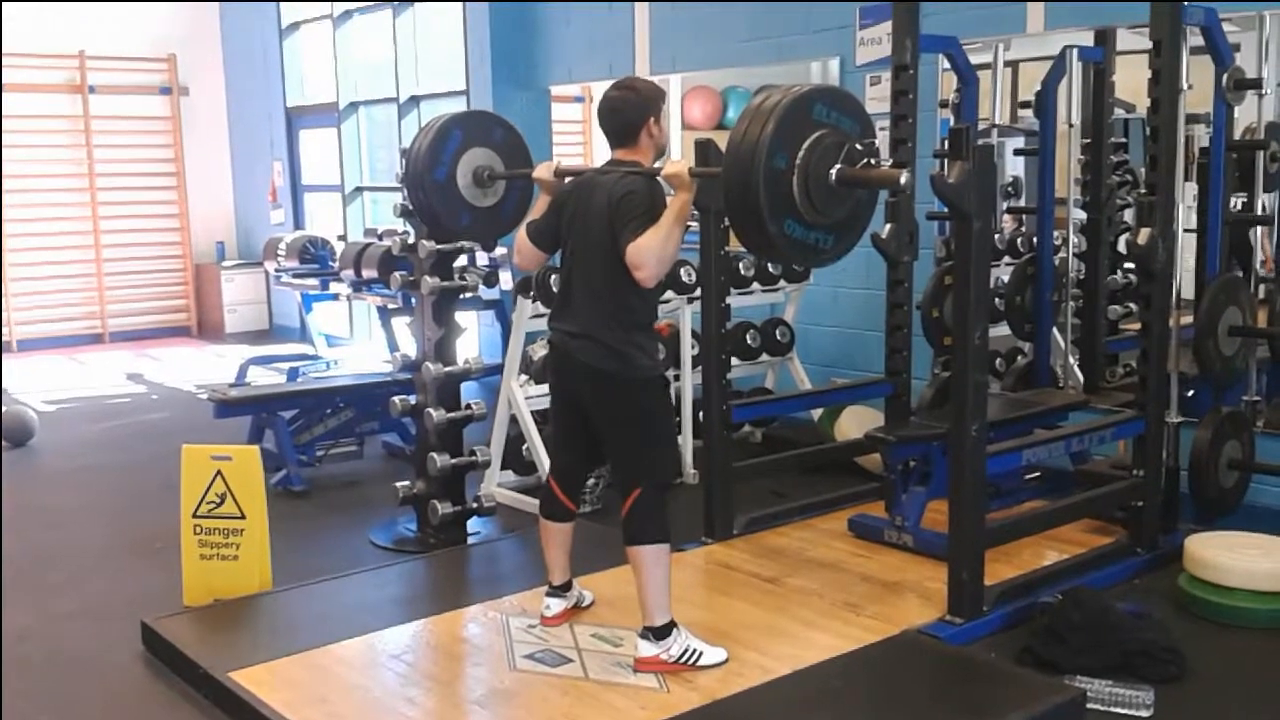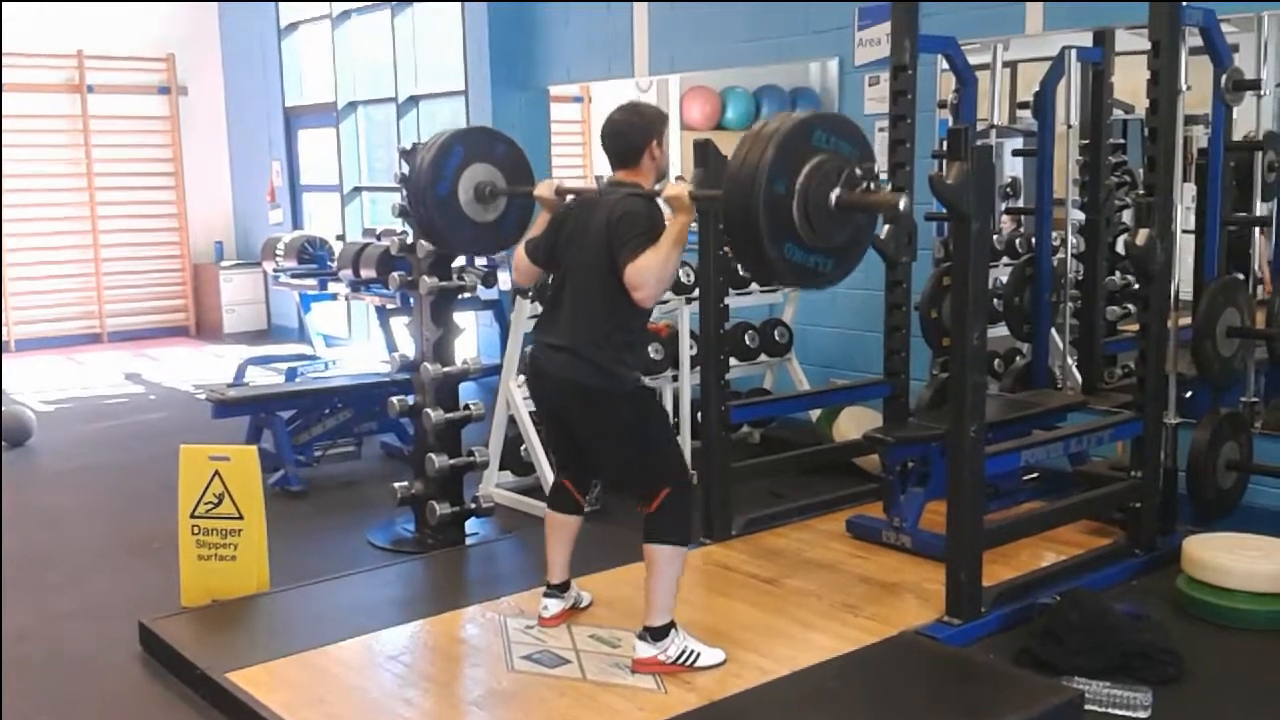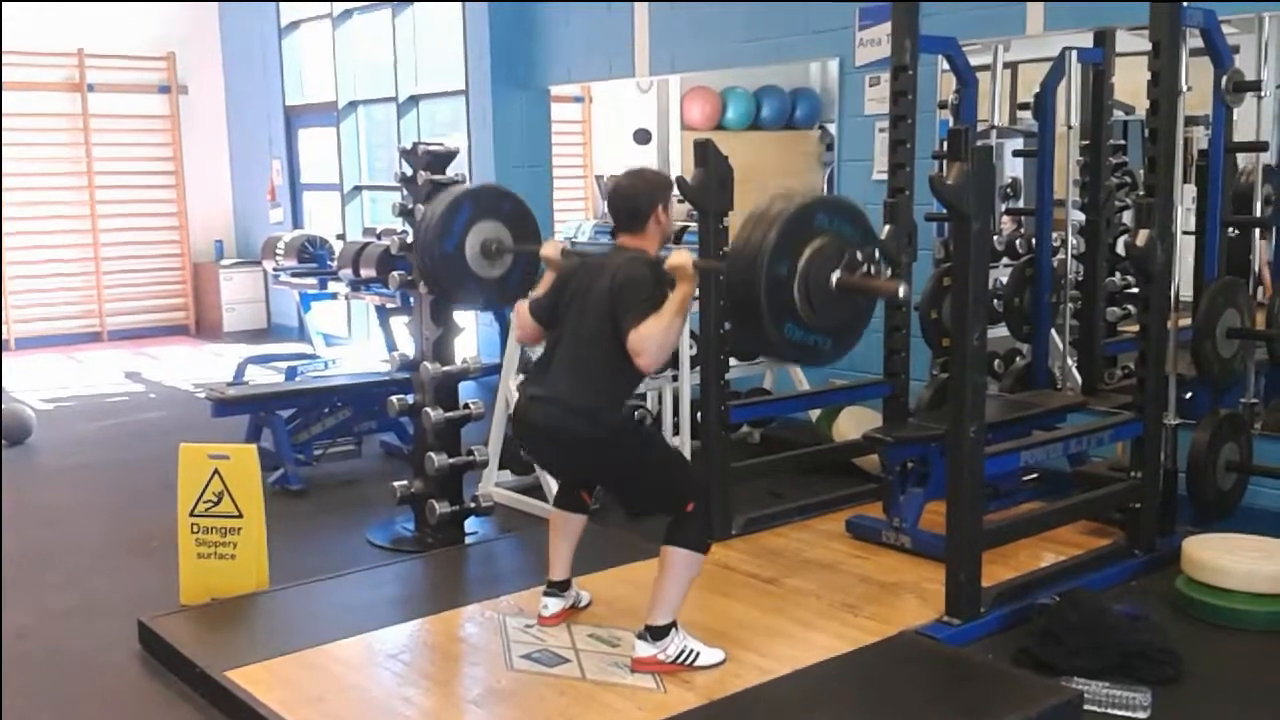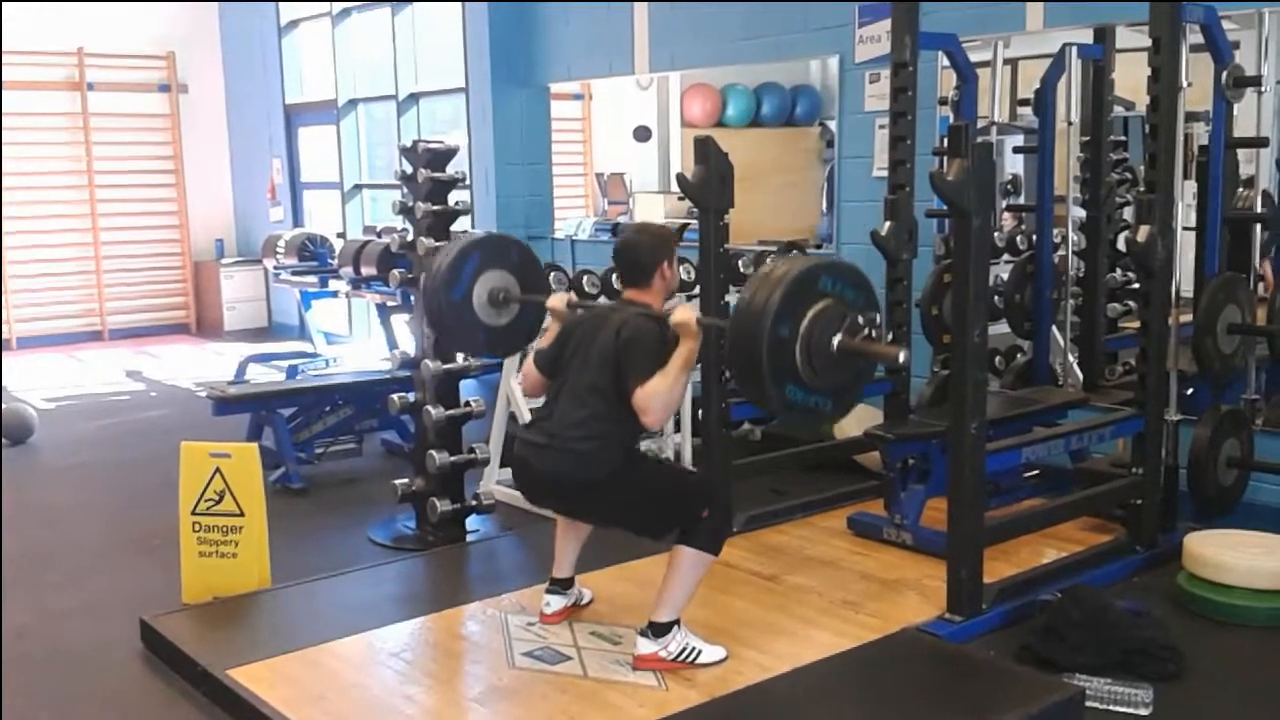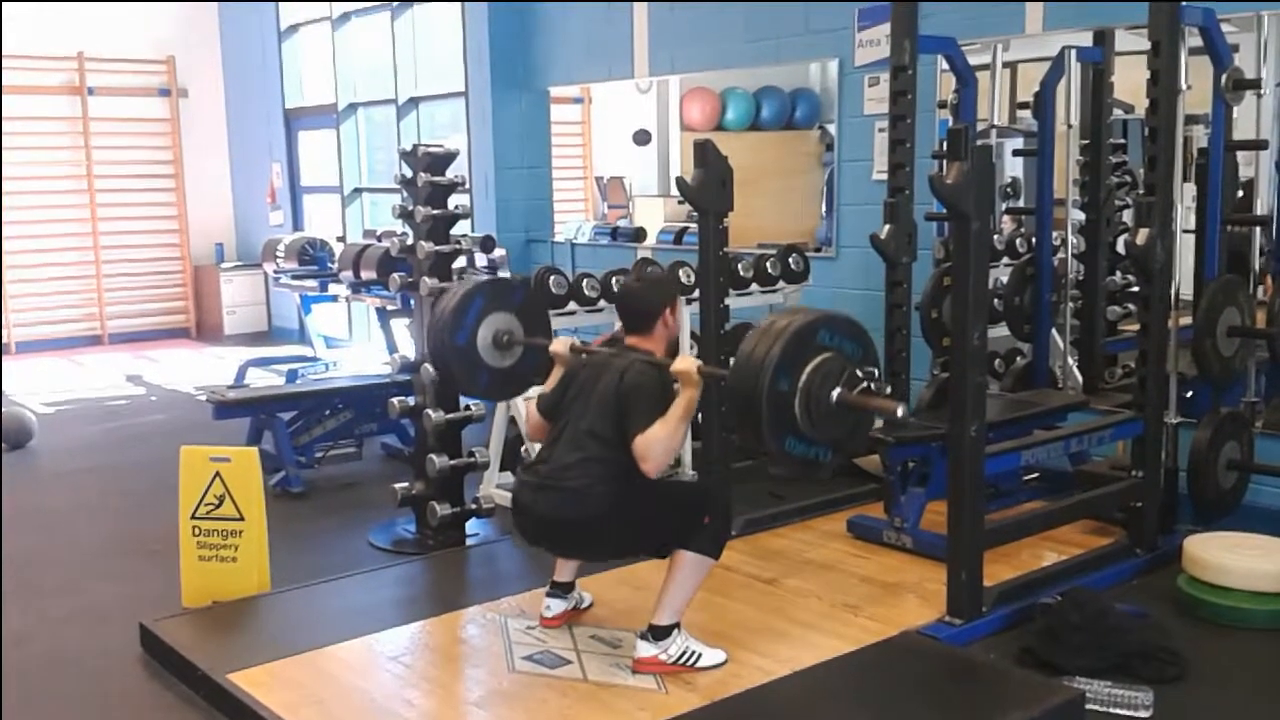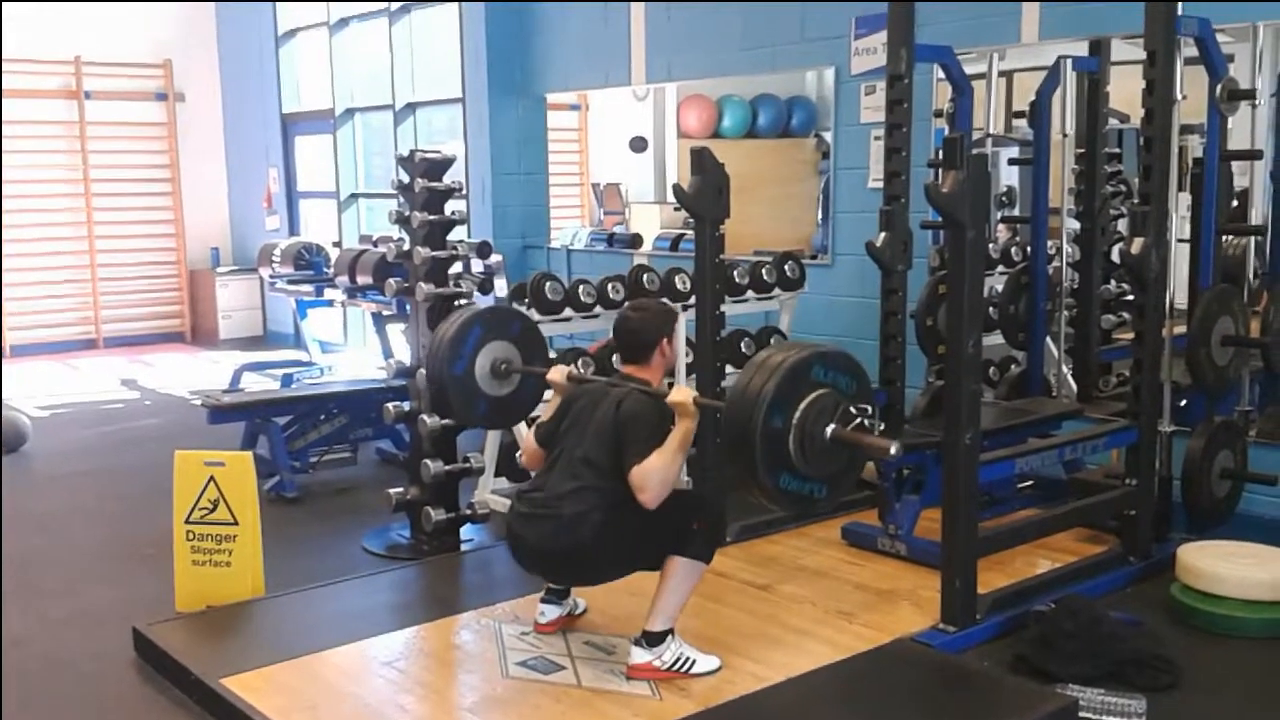
dt=0.3s
person 1, frame 1
left shoulder: (577, 187)
right shoulder: (638, 189)
left elbow: (524, 256)
right elbow: (646, 266)
left wrist: (544, 194)
right wrist: (682, 198)
left hip: (568, 354)
right hip: (620, 364)
left knee: (565, 474)
right knee: (646, 489)
left ankle: (559, 594)
right ankle: (659, 639)
person 1, frame 2
left shoulder: (576, 207)
right shoulder: (636, 209)
left elbow: (521, 272)
right elbow: (644, 286)
left wrist: (545, 211)
right wrist: (681, 219)
left hip: (549, 367)
right hip: (601, 379)
left knee: (573, 473)
right knee: (669, 492)
left ankle: (557, 594)
right ankle: (658, 639)
person 1, frame 3
left shoulder: (581, 268)
right shoulder: (641, 274)
left elbow: (524, 331)
right elbow: (645, 354)
left wrist: (550, 273)
right wrist: (682, 289)
left hip: (531, 417)
right hip: (581, 424)
left knee: (580, 475)
right knee: (694, 504)
left ankle: (557, 595)
right ankle: (658, 641)
person 1, frame 4
left shoulder: (586, 319)
right shoulder: (646, 329)
left elbow: (530, 383)
right elbow: (652, 413)
left wrist: (557, 322)
right wrist: (688, 344)
left hip: (528, 463)
right hip: (576, 471)
right knee: (708, 508)
left ankle: (560, 592)
right ankle: (660, 638)
person 1, frame 5
left shoulder: (589, 364)
right shoulder: (647, 377)
left elbow: (534, 428)
right elbow: (651, 462)
left wrist: (559, 367)
right wrist: (689, 392)
left hip: (529, 509)
right hip: (575, 518)
right knee: (709, 510)
left ankle: (559, 597)
right ankle: (659, 641)
person 1, frame 6
left shoulder: (585, 393)
right shoulder: (644, 407)
left elbow: (530, 457)
right elbow: (648, 493)
right wrist: (686, 423)
left hip: (522, 535)
right hip: (570, 546)
right knee: (700, 518)
left ankle: (554, 604)
right ankle: (653, 647)
